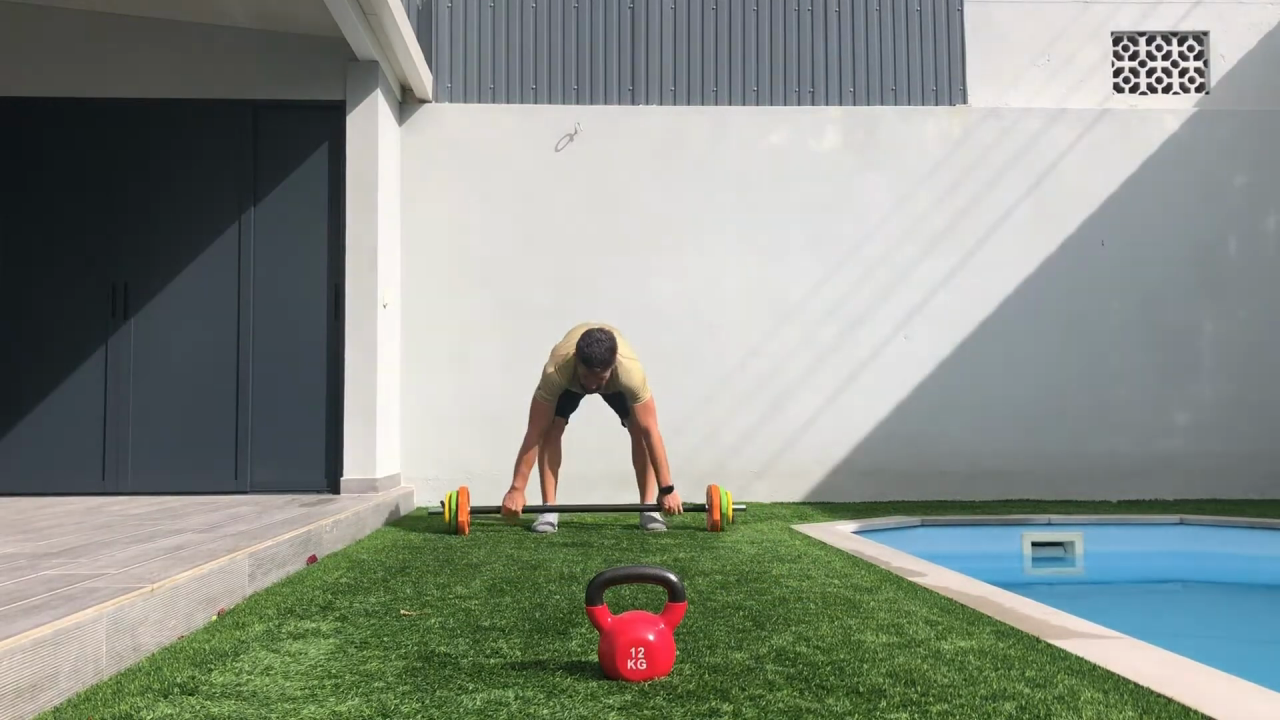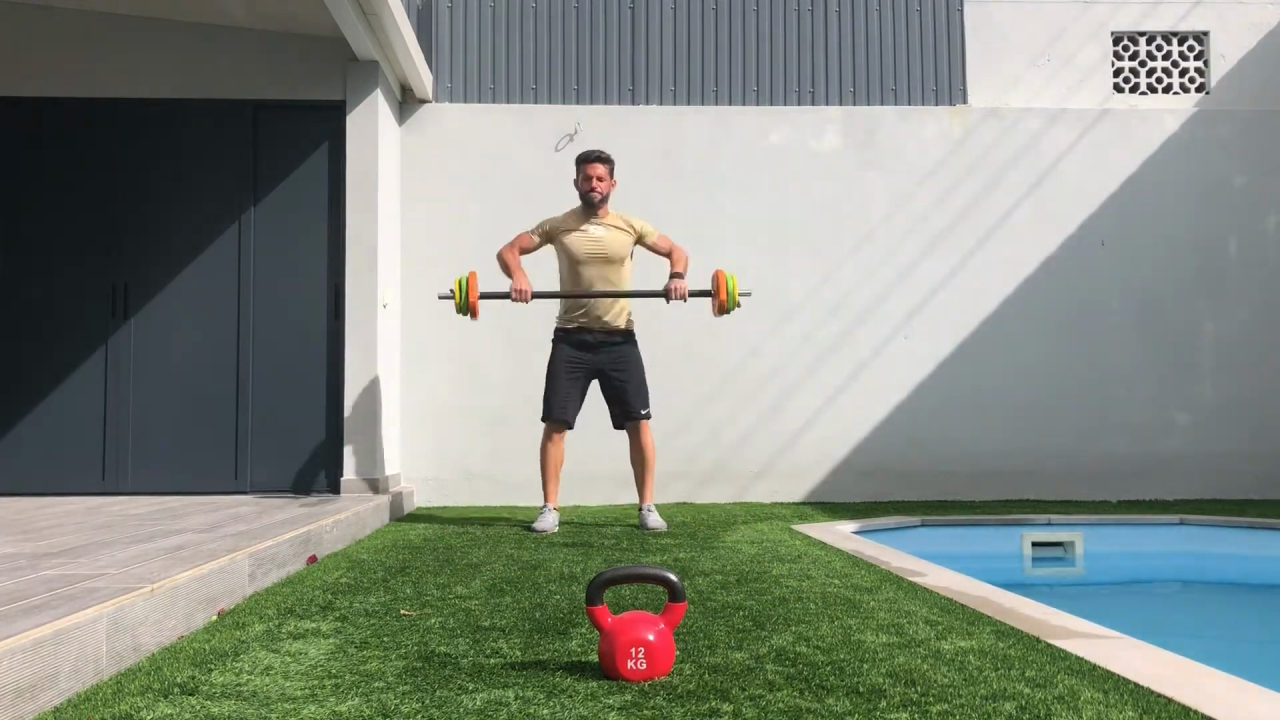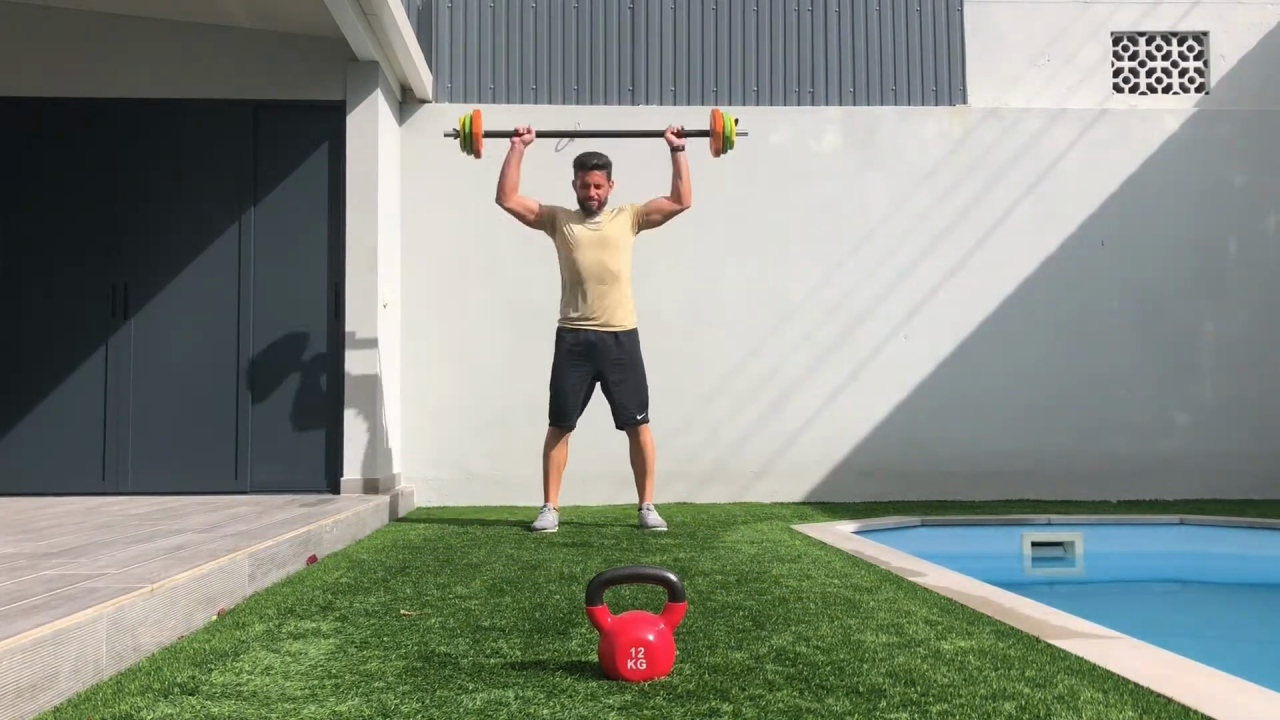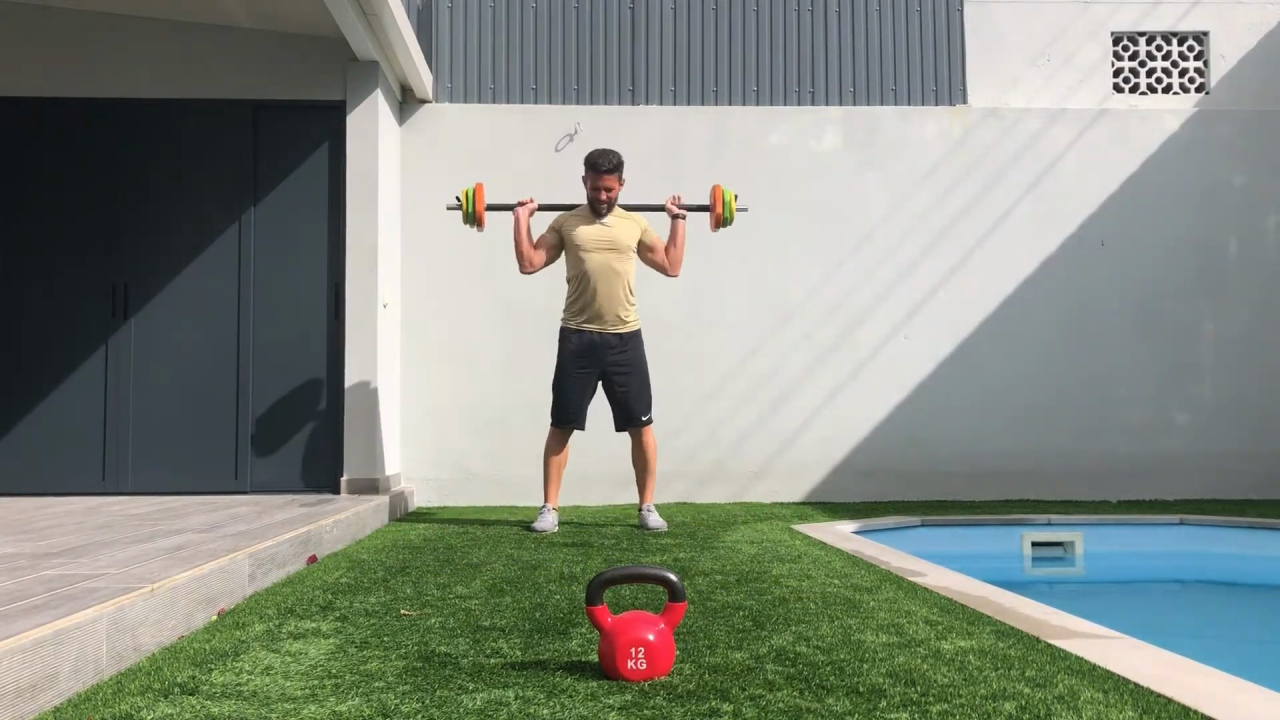
dt=0.3s
person 1, frame 1
left shoulder: (629, 371)
right shoulder: (557, 370)
left elbow: (651, 431)
right elbow: (534, 433)
left wrist: (667, 489)
right wrist: (517, 488)
right hip: (570, 376)
left knee: (639, 427)
right knee: (551, 427)
left ankle: (648, 507)
right ankle: (549, 509)
person 1, frame 2
left shoulder: (629, 225)
right shoulder: (558, 225)
left elbow: (677, 252)
right elbow: (507, 252)
left wrist: (677, 277)
right wrist: (517, 280)
left hip: (618, 339)
right hip: (570, 340)
left knee: (639, 423)
right knee: (555, 424)
left ankle: (647, 508)
right ankle: (550, 508)
person 1, frame 3
left shoulder: (629, 216)
right shoulder: (557, 218)
left elbow: (681, 202)
right elbow: (506, 199)
left wrist: (677, 151)
right wrist: (516, 150)
left hip: (621, 338)
right hip: (574, 338)
left knee: (638, 425)
right knee: (560, 427)
left ankle: (647, 506)
right ankle: (550, 507)
person 1, frame 4
left shoulder: (635, 222)
right shoulder: (566, 222)
left elbow: (671, 267)
right elbow: (528, 264)
left wrist: (677, 219)
right wrist: (522, 221)
left hip: (624, 339)
right hip: (577, 338)
left knee: (641, 426)
right knee: (561, 427)
left ankle: (647, 508)
right ankle: (549, 508)
